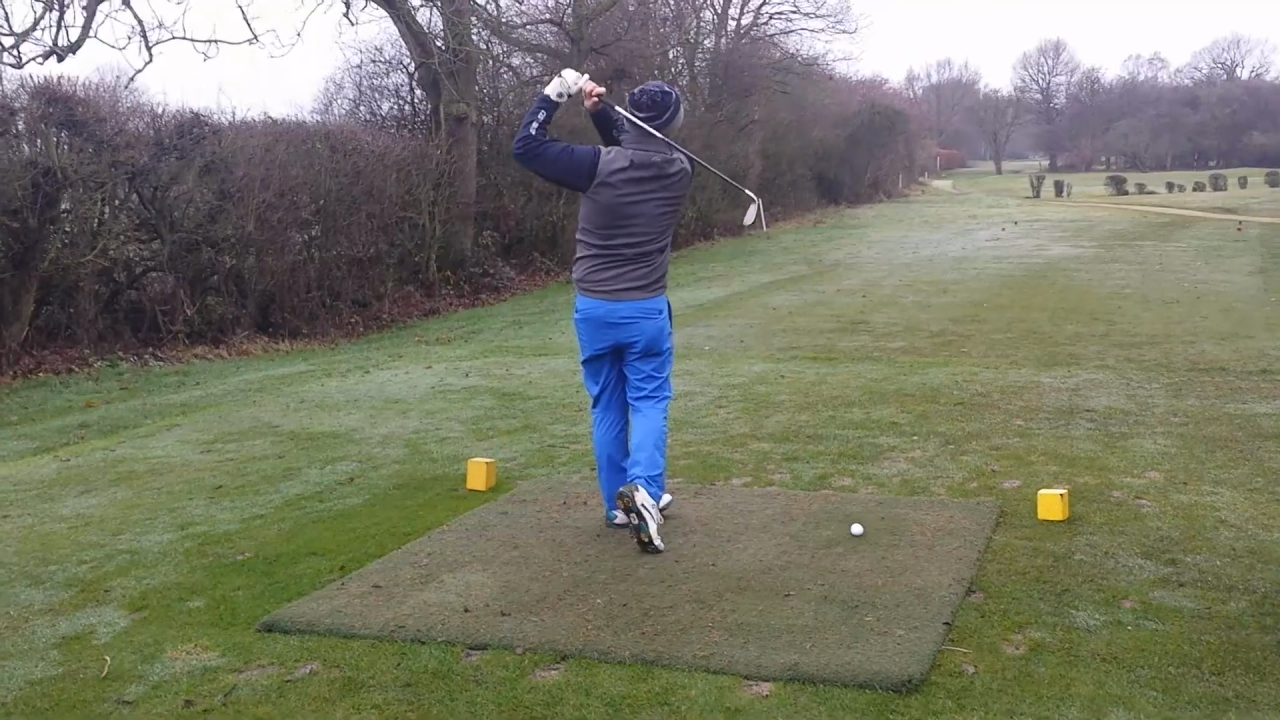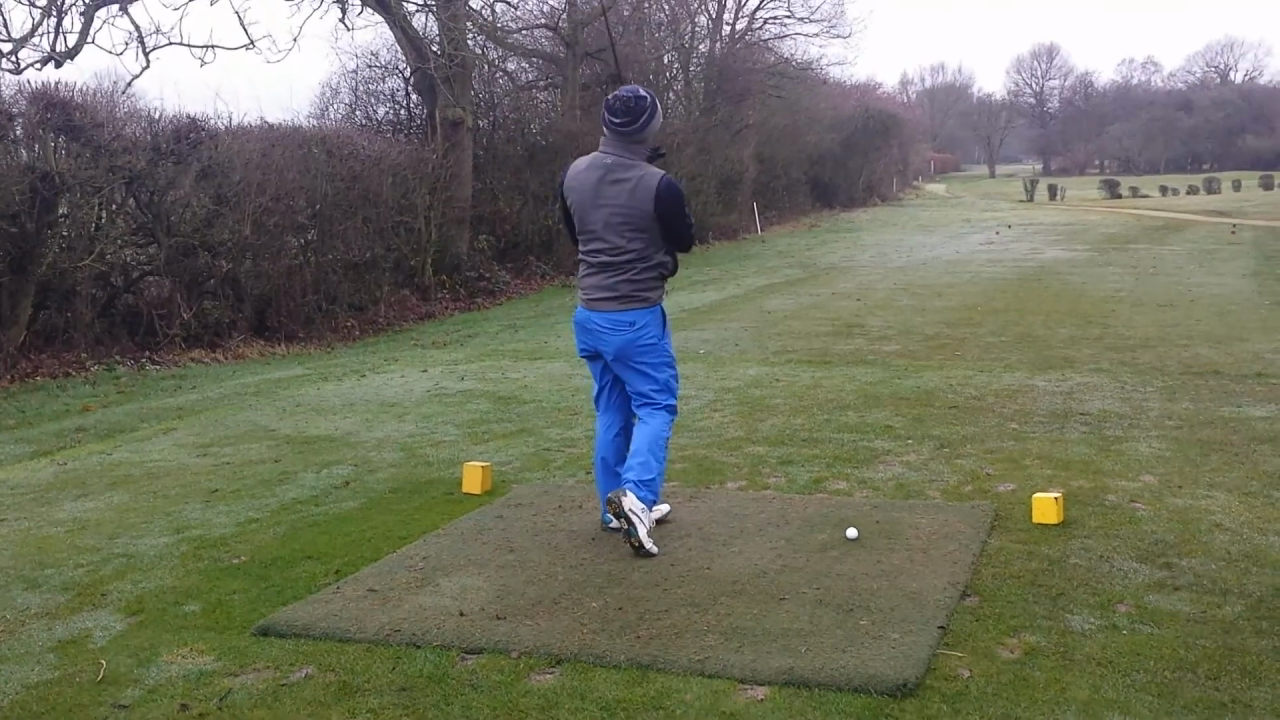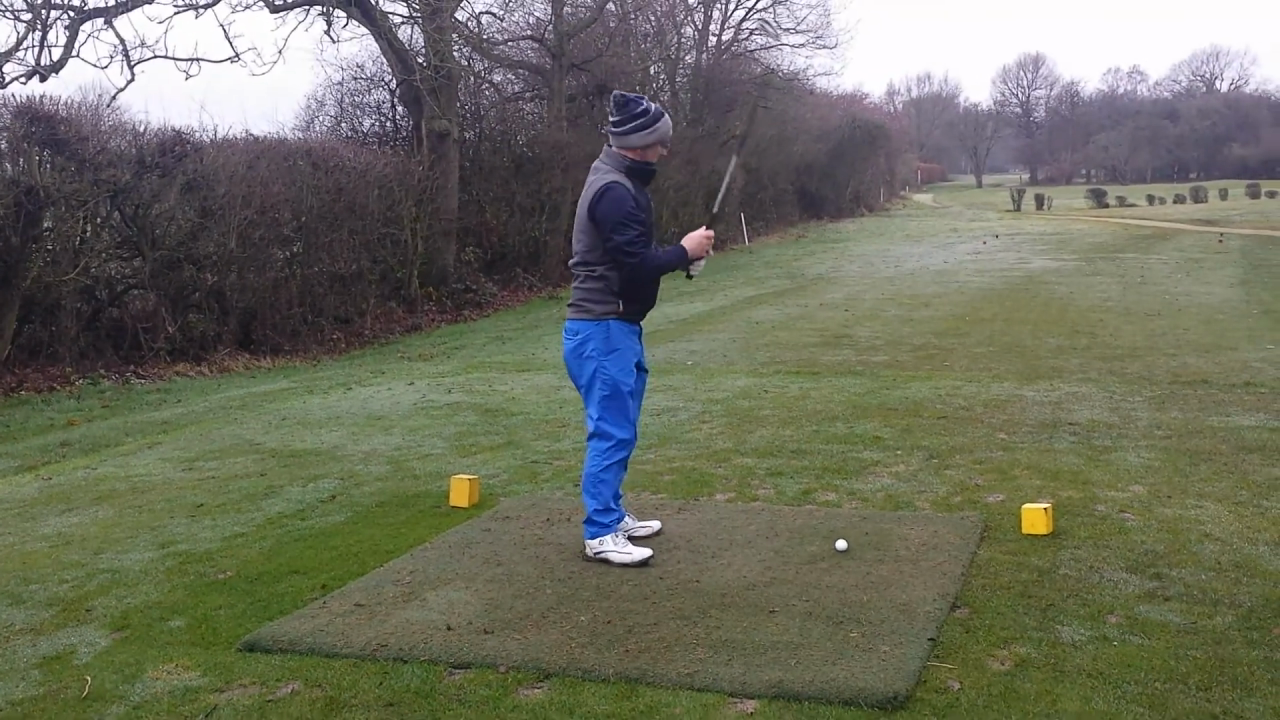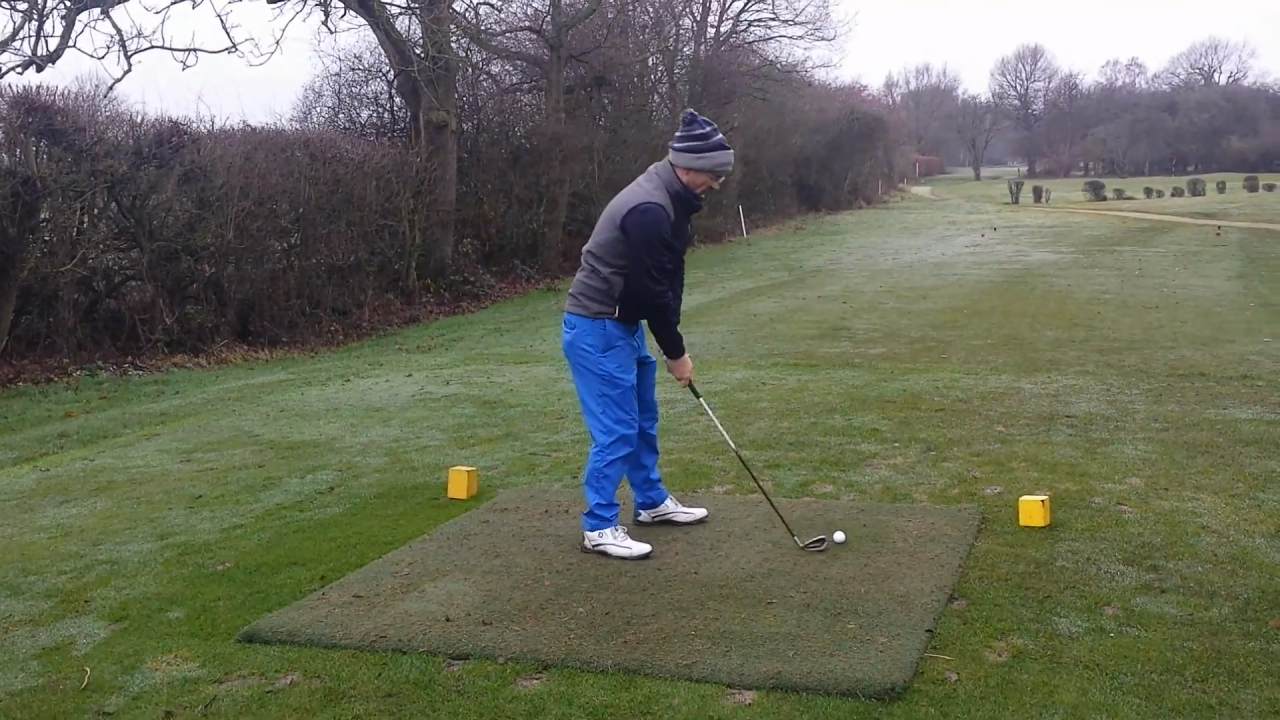
dt=0.7s
person 1, frame 1
left shoulder: (600, 166)
right shoulder: (680, 170)
left elbow: (526, 147)
left wrist: (555, 90)
right wrist: (599, 110)
left hip: (594, 308)
right hip: (647, 309)
left knee: (607, 407)
right knee: (649, 402)
left ankle: (618, 504)
right ankle: (644, 489)
person 1, frame 2
left shoulder: (576, 174)
right shoulder: (658, 185)
right elbow: (683, 241)
left hip: (590, 314)
right hip: (635, 317)
left knee: (612, 412)
right knee: (656, 407)
left ankle: (616, 505)
right ankle: (636, 496)
person 1, frame 3
left shoulder: (614, 181)
right shoulder: (614, 191)
left elbow: (631, 254)
right elbow: (636, 265)
left wrist: (680, 251)
right wrist: (685, 251)
left hip: (613, 324)
right hip: (602, 328)
left knee: (618, 425)
right knee: (612, 431)
left ankle: (610, 515)
right ankle: (600, 535)
person 1, frame 4
left shoulder: (671, 198)
right shoulder: (650, 210)
left elbow: (667, 278)
right elbow: (651, 290)
left wrist: (672, 338)
right wrist: (675, 352)
left hip: (624, 323)
right hip: (597, 327)
left knee: (643, 417)
right knee: (615, 428)
left ankle: (652, 501)
right ankle: (599, 527)
